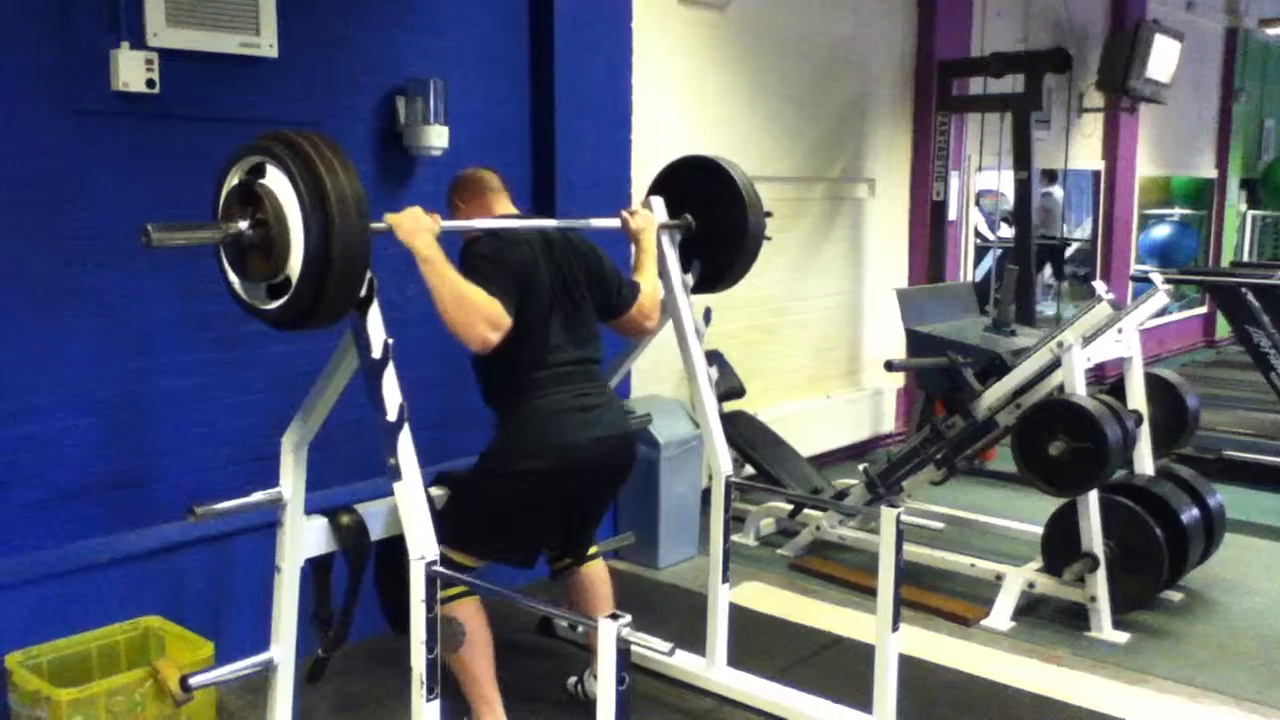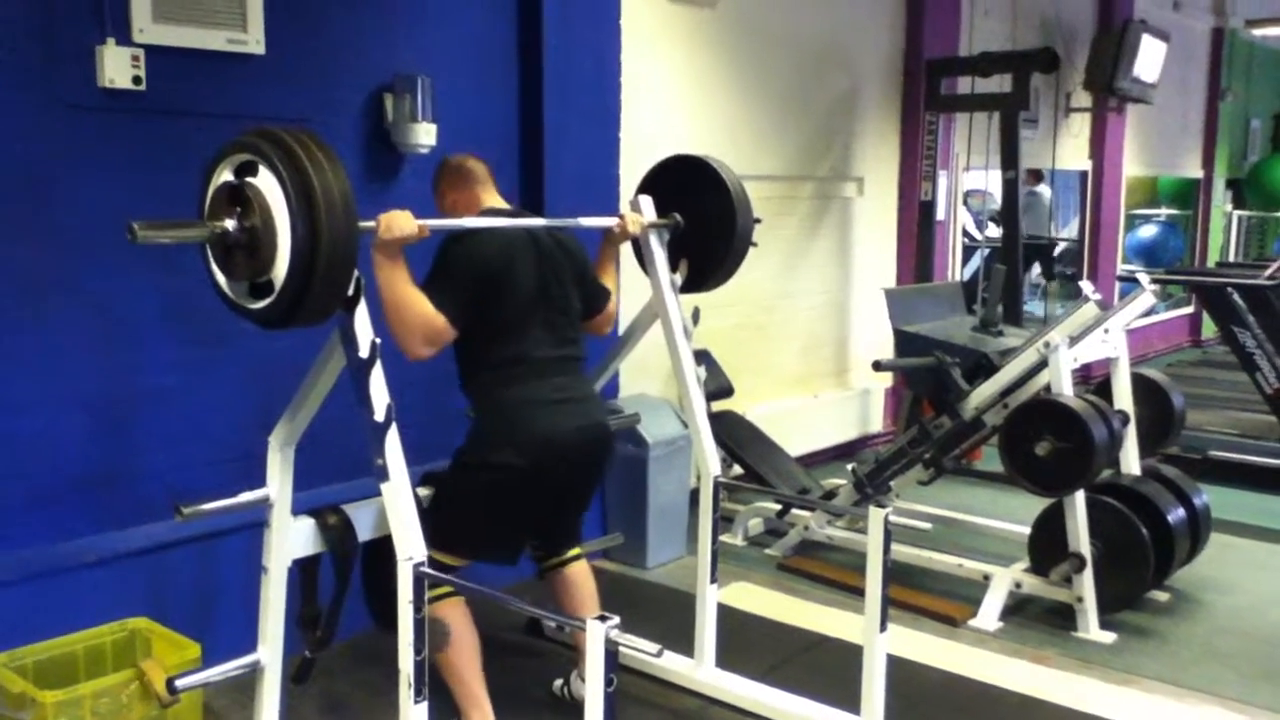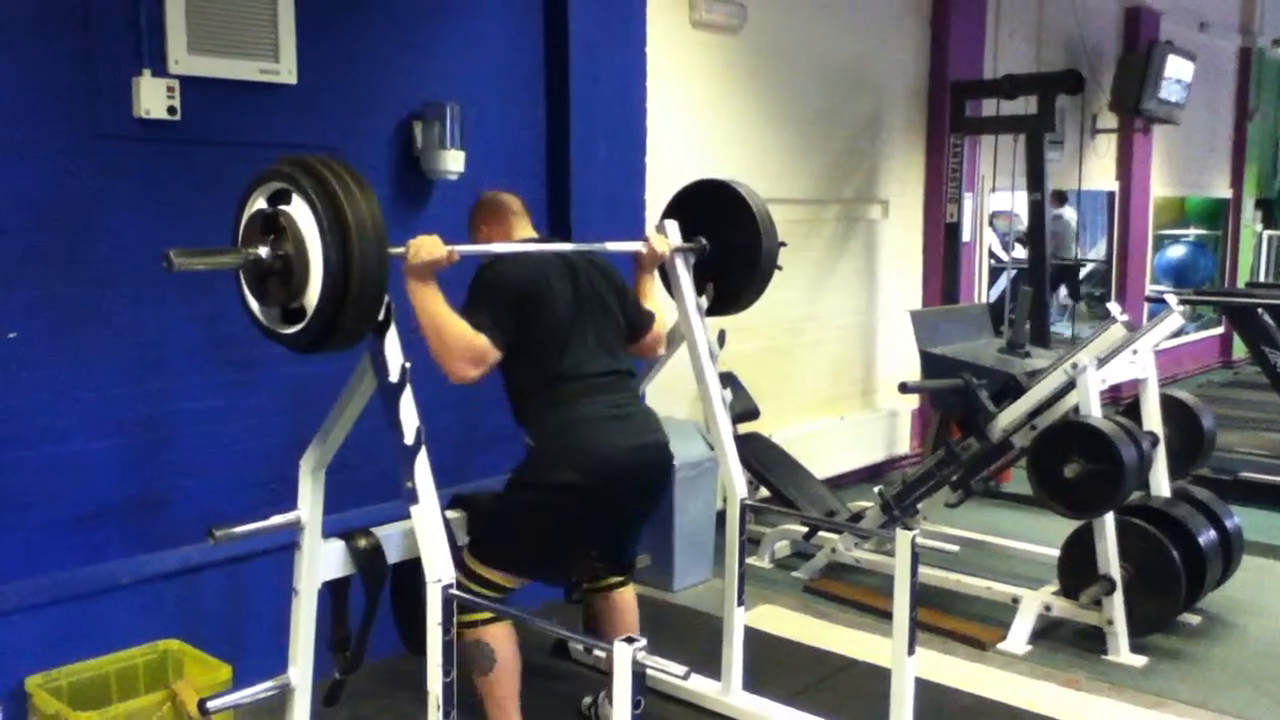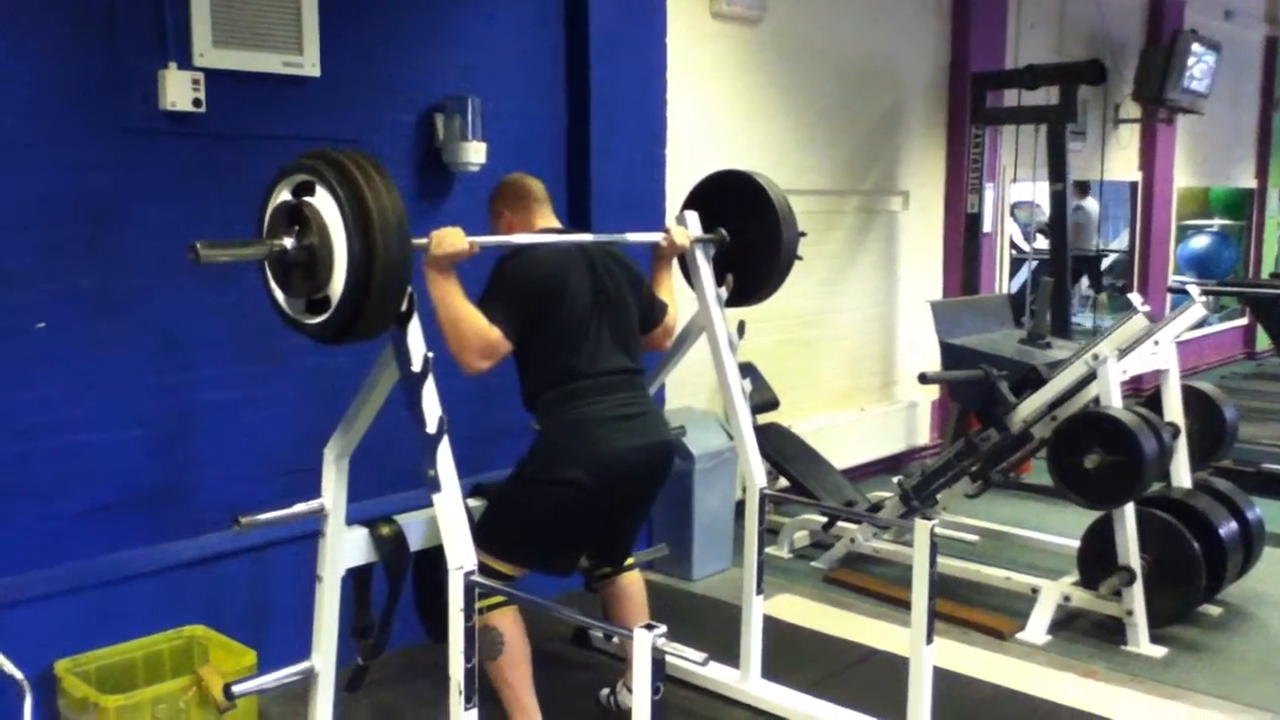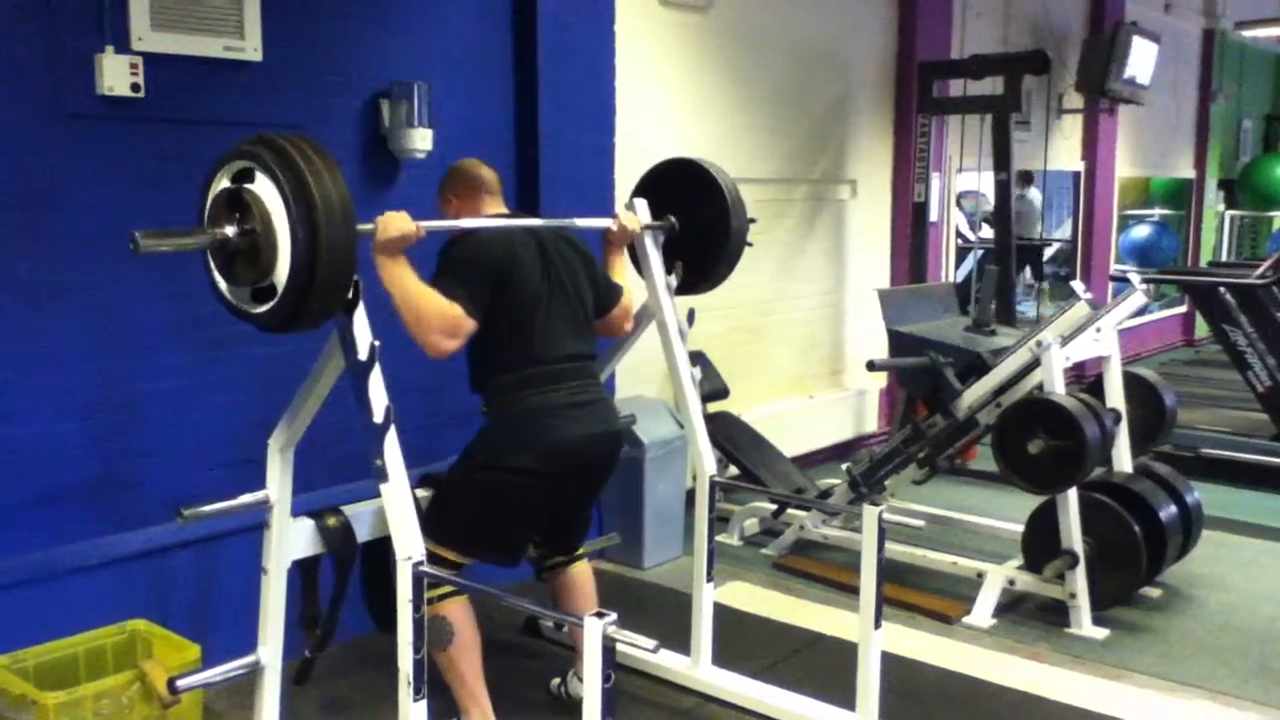
dt=1s
person 1, frame 1
left shoulder: (489, 248)
right shoulder: (575, 244)
left elbow: (484, 330)
right elbow: (645, 319)
left wrist: (423, 245)
right wrist: (646, 241)
left hip: (544, 442)
right hip: (613, 432)
left knee: (443, 571)
right knee: (572, 545)
person 1, frame 2
left shoulder: (469, 246)
right shoulder: (561, 240)
left elbow: (421, 340)
right elbow: (602, 320)
left wrist: (387, 254)
right wrist: (614, 244)
left hip: (518, 435)
right hip: (589, 425)
left knee: (428, 571)
right knee: (558, 545)
person 1, frame 3
left shoulder: (503, 274)
right shoulder: (596, 266)
left elbow: (464, 362)
right elbow: (652, 342)
left wrist: (420, 280)
right wrist: (647, 271)
left hip: (576, 454)
right hip: (648, 446)
left knee: (473, 592)
right knee: (609, 569)
person 1, frame 4
left shoulder: (523, 265)
right shoulder: (614, 258)
left elbow: (478, 353)
right elbow: (662, 335)
left wrist: (440, 274)
right wrist: (665, 262)
left hip: (582, 449)
right hip: (651, 439)
left knee: (483, 577)
right knee: (611, 556)
person 1, frame 5
left shoulder: (472, 248)
right shoulder: (566, 242)
left elbow: (442, 335)
right elbow: (620, 320)
left wrist: (390, 258)
right wrist: (619, 249)
left hip: (528, 435)
right hip: (599, 426)
left knee: (432, 568)
right knee: (561, 546)
